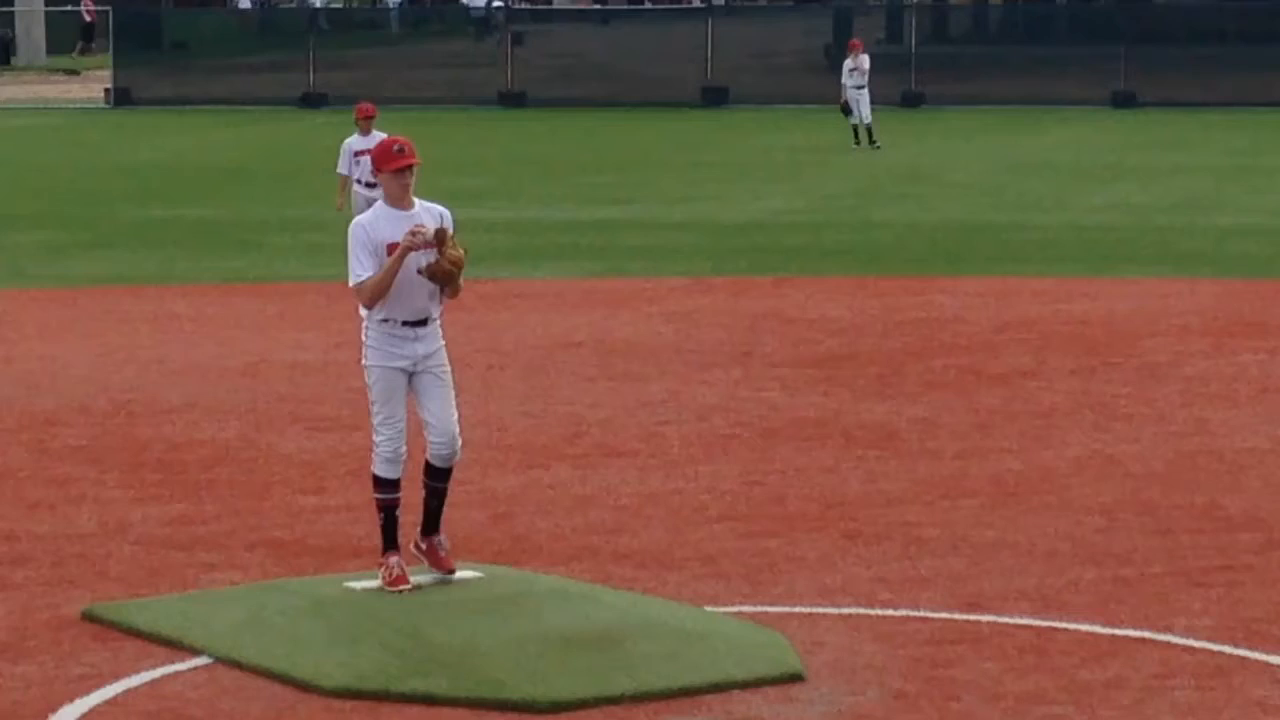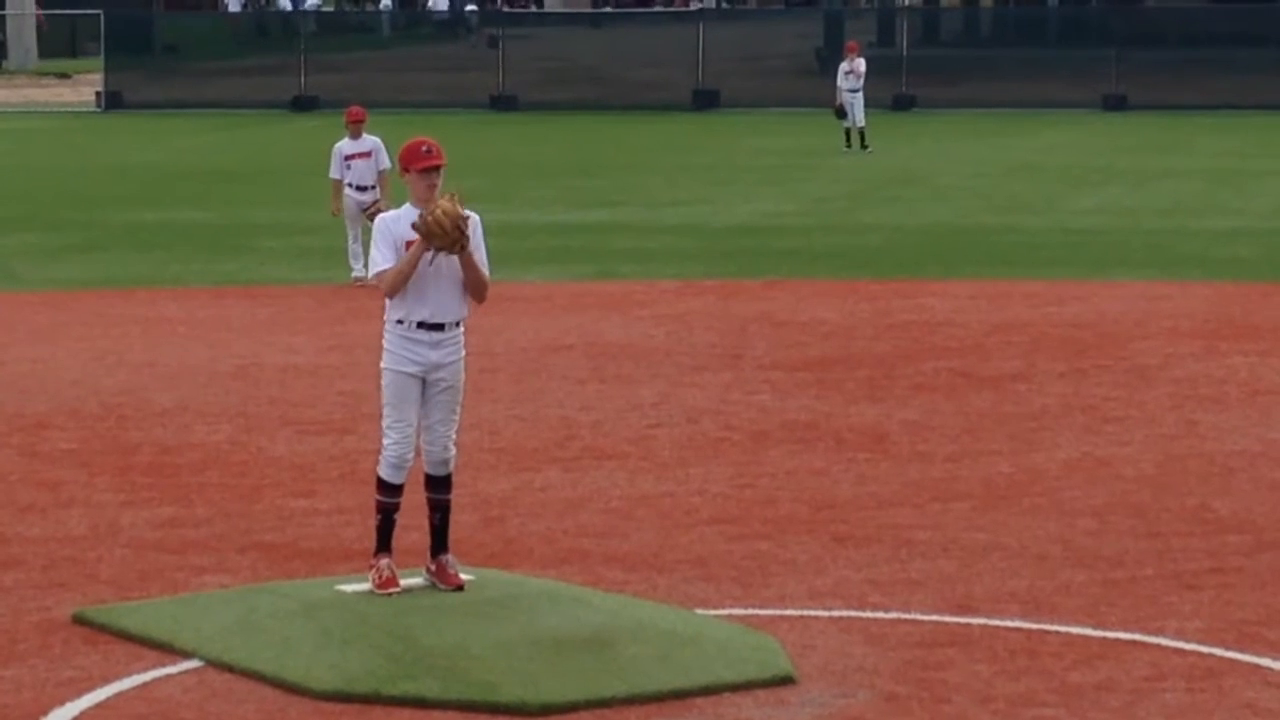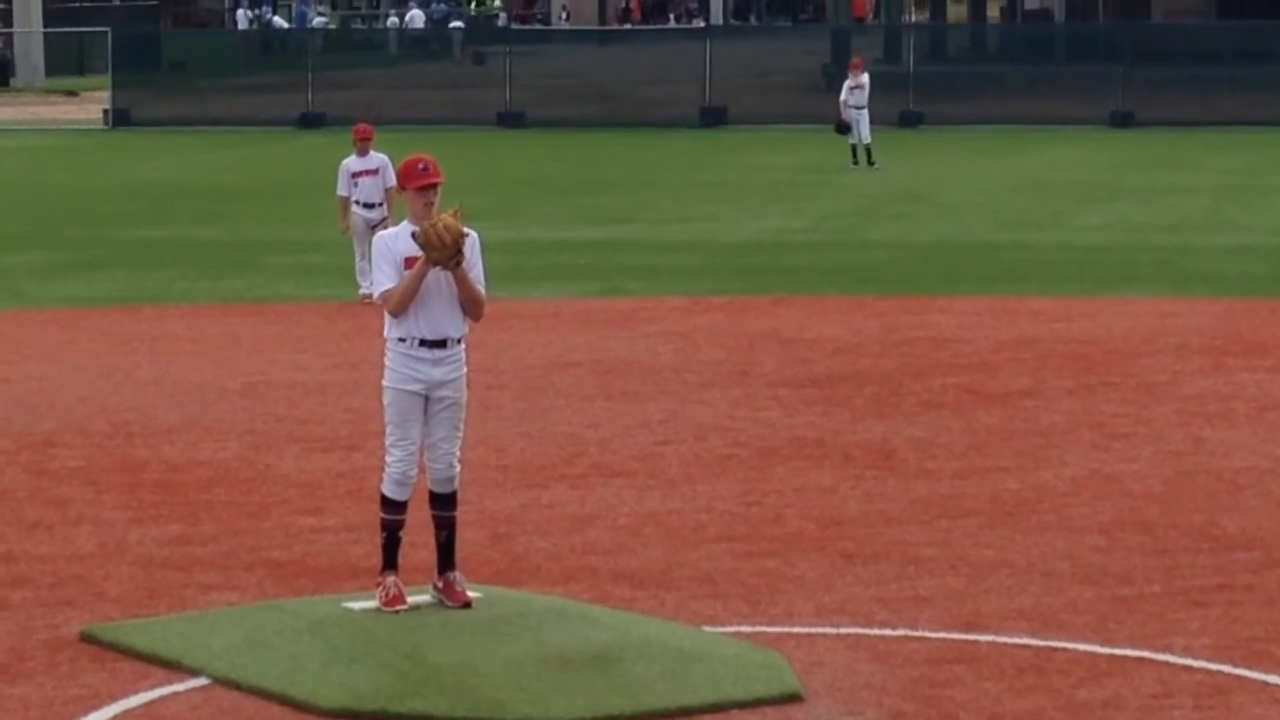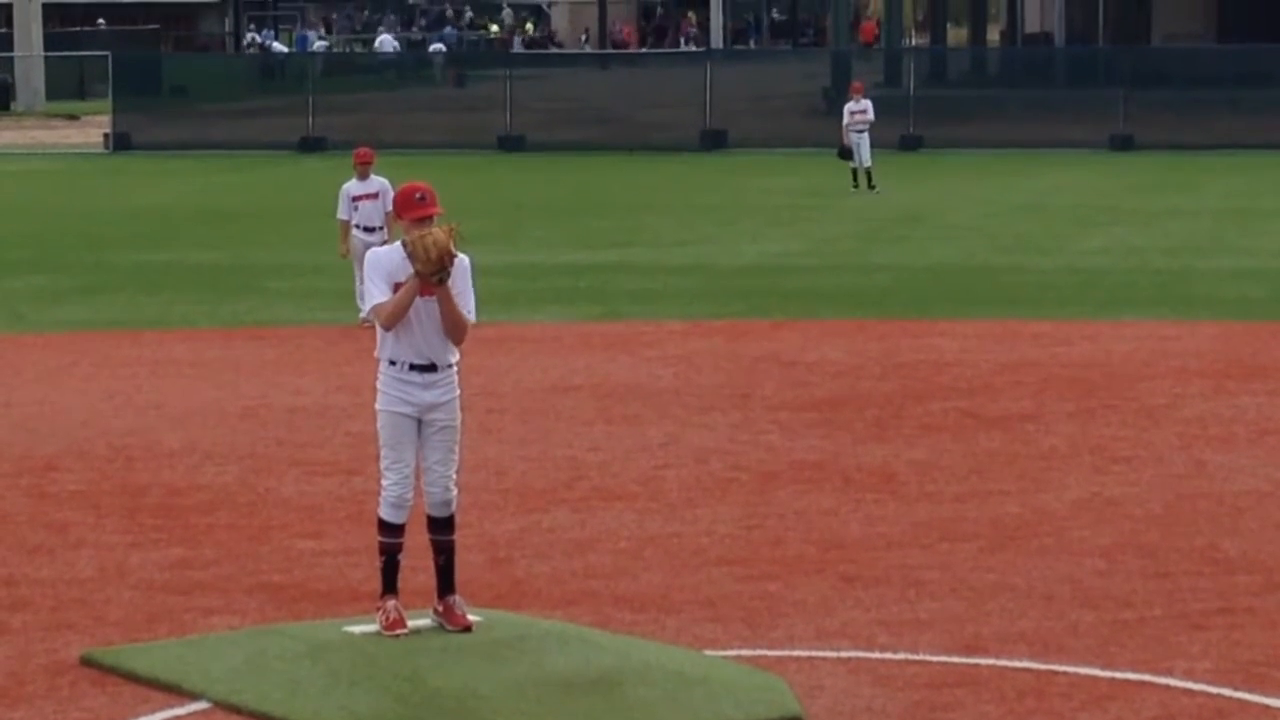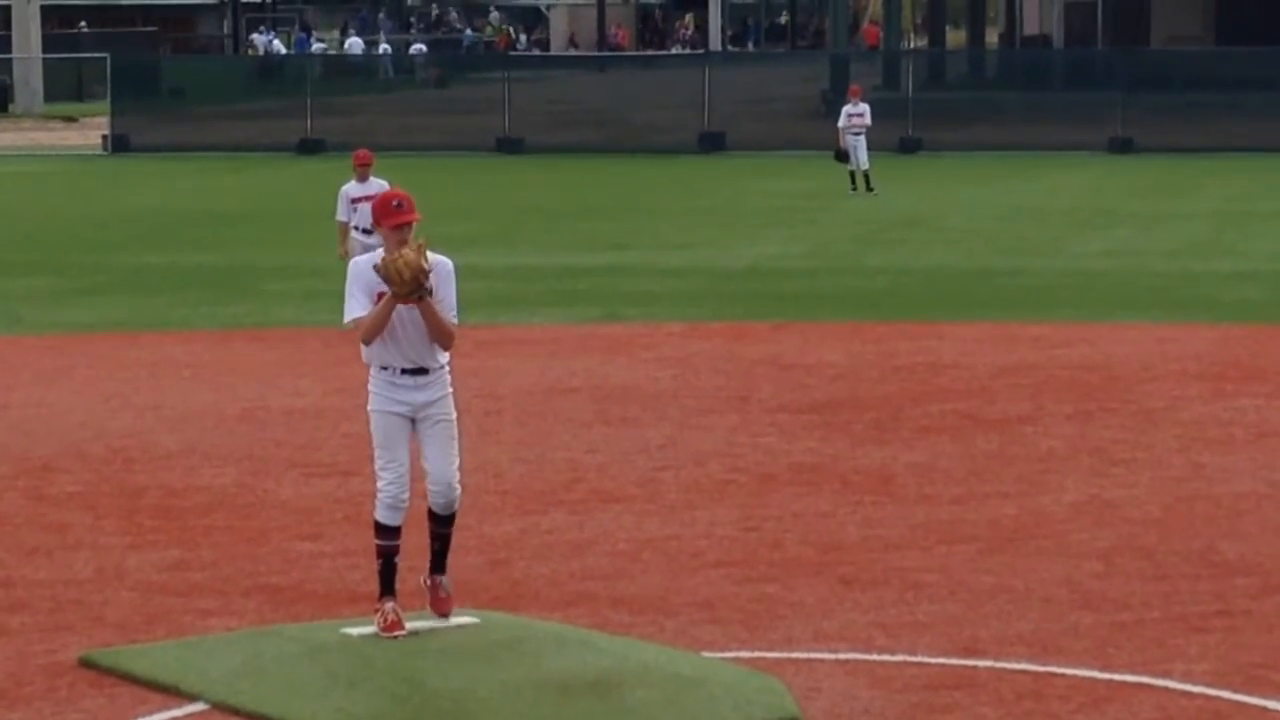
dt=1s
person 1, frame 1
left shoulder: (438, 216)
right shoulder: (364, 227)
left elbow: (453, 293)
right elbow: (368, 297)
right wrist: (402, 253)
left hip: (430, 340)
right hip: (386, 344)
left knee: (446, 439)
right knee: (390, 445)
left ankle: (430, 536)
right ankle: (390, 552)
person 1, frame 2
left shoulder: (466, 221)
right shoulder: (389, 224)
left elbow: (481, 295)
right elbow: (387, 286)
left wrist: (461, 248)
right wrist: (425, 242)
left hip: (449, 345)
right hip: (404, 346)
left knee: (441, 449)
right knee: (397, 448)
left ankle: (439, 554)
right ankle: (382, 554)
person 1, frame 3
left shoulder: (465, 239)
right shoulder: (388, 242)
left elbow: (478, 312)
right elbow: (393, 306)
left wrist: (455, 266)
right wrist: (427, 261)
left hip: (451, 362)
right hip: (405, 363)
left knee: (446, 466)
right knee: (401, 465)
left ankle: (447, 572)
right ankle: (389, 572)
person 1, frame 4
left shoulder: (457, 263)
right shoulder: (380, 260)
left elbow: (461, 336)
right elbow: (386, 319)
left wrist: (441, 283)
right wrist: (419, 275)
left hip: (443, 386)
right hip: (397, 386)
left knee: (442, 489)
right knee: (397, 489)
left ankle: (447, 596)
right ankle: (389, 596)
person 1, frame 5
left shoulder: (440, 267)
right shoulder: (362, 269)
left elbow: (449, 339)
right elbow: (364, 334)
left wrist: (421, 299)
right wrist: (395, 293)
left hip: (434, 387)
right hip: (388, 390)
left knee: (445, 485)
right knee: (392, 492)
left ankle: (437, 574)
right ankle: (387, 598)
